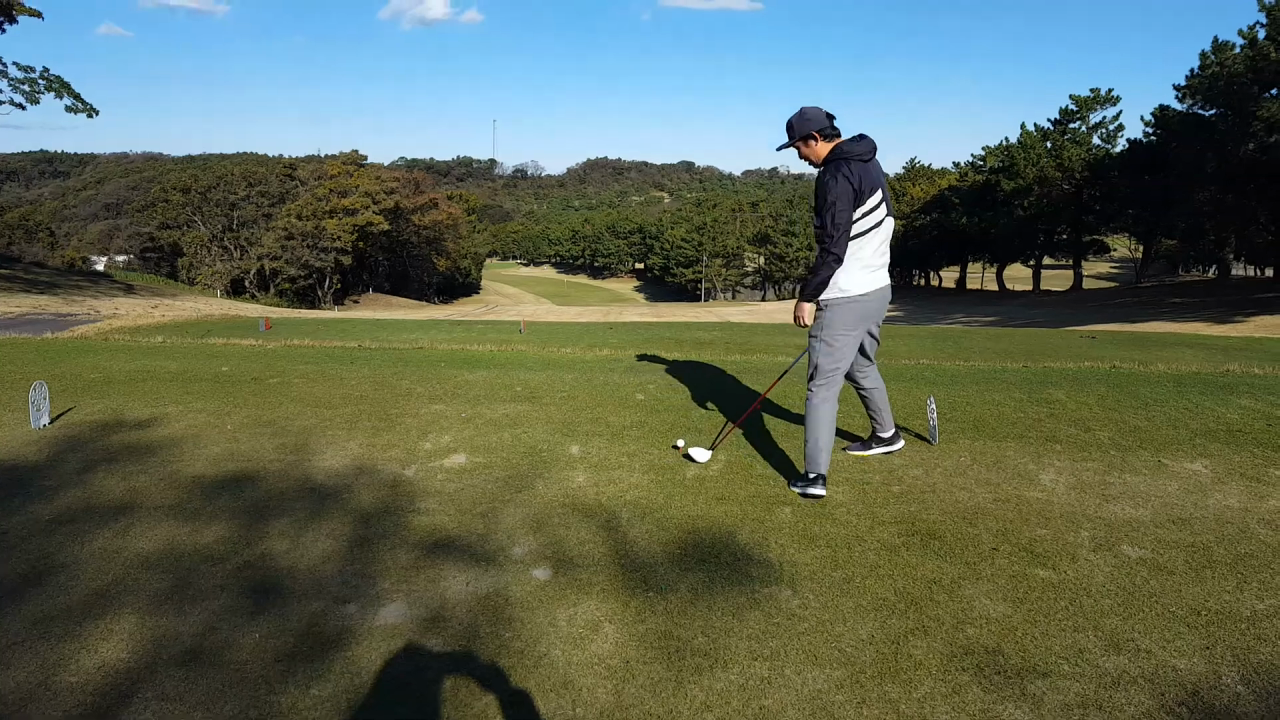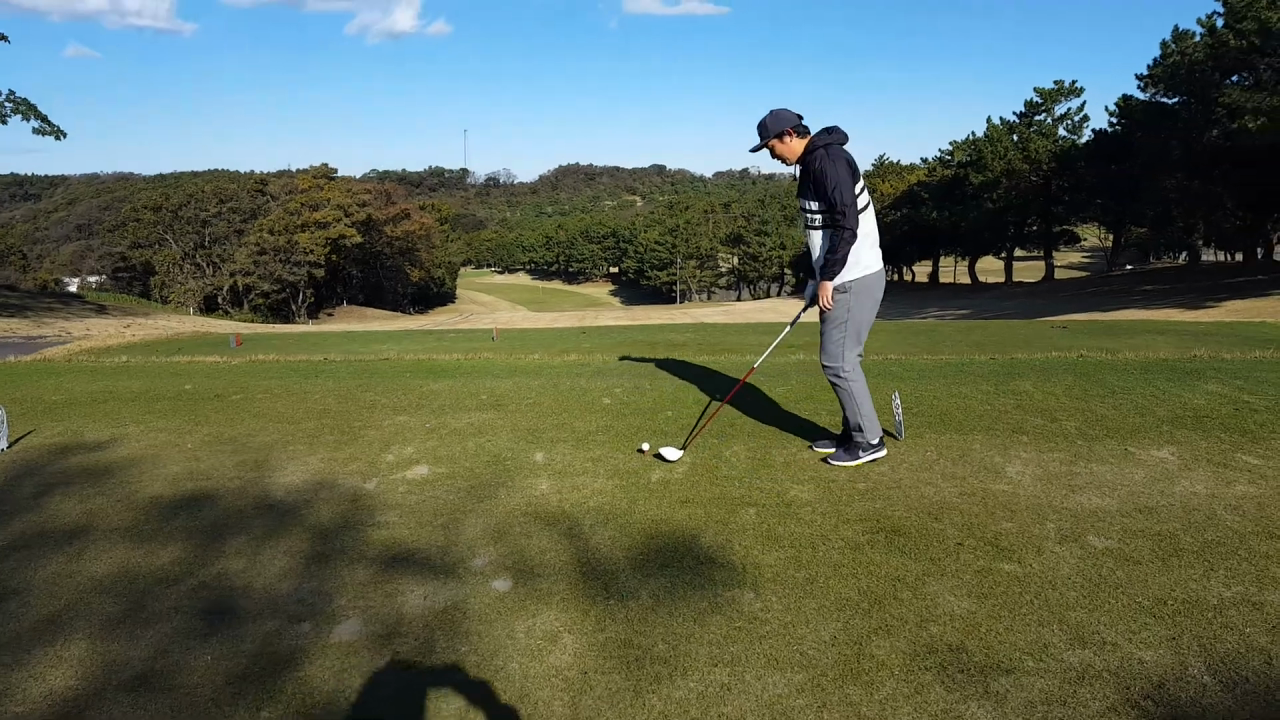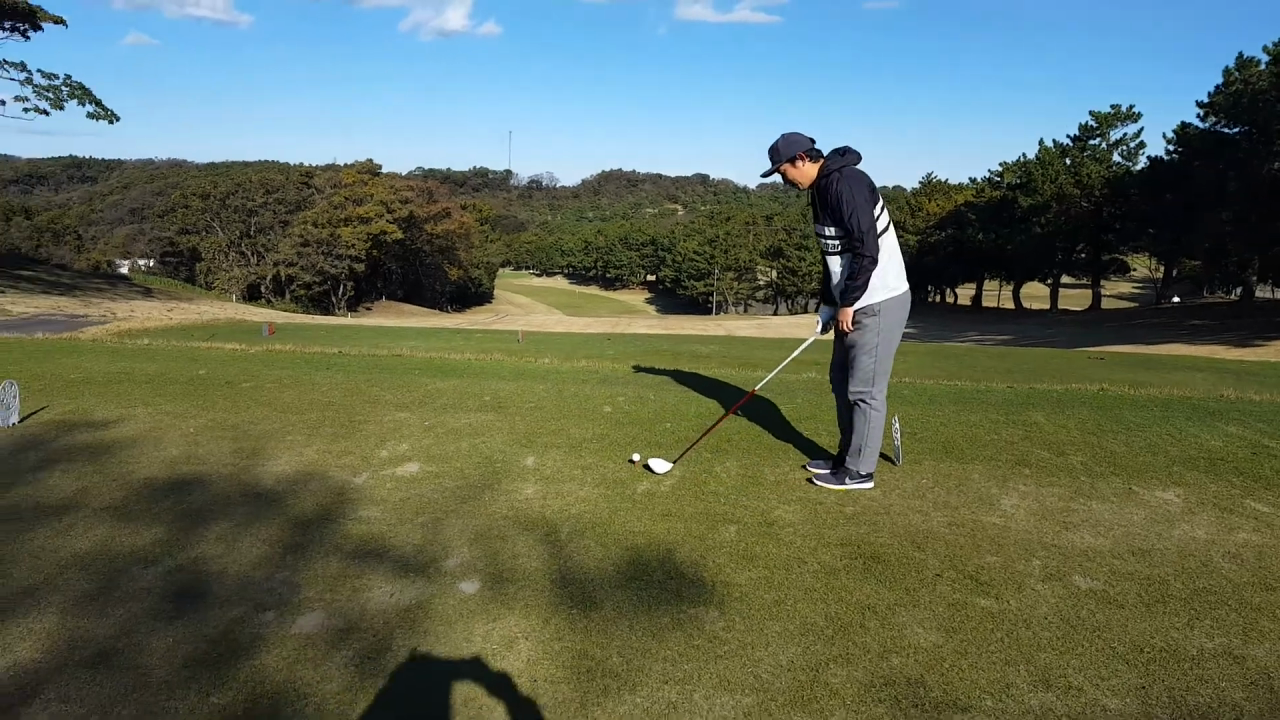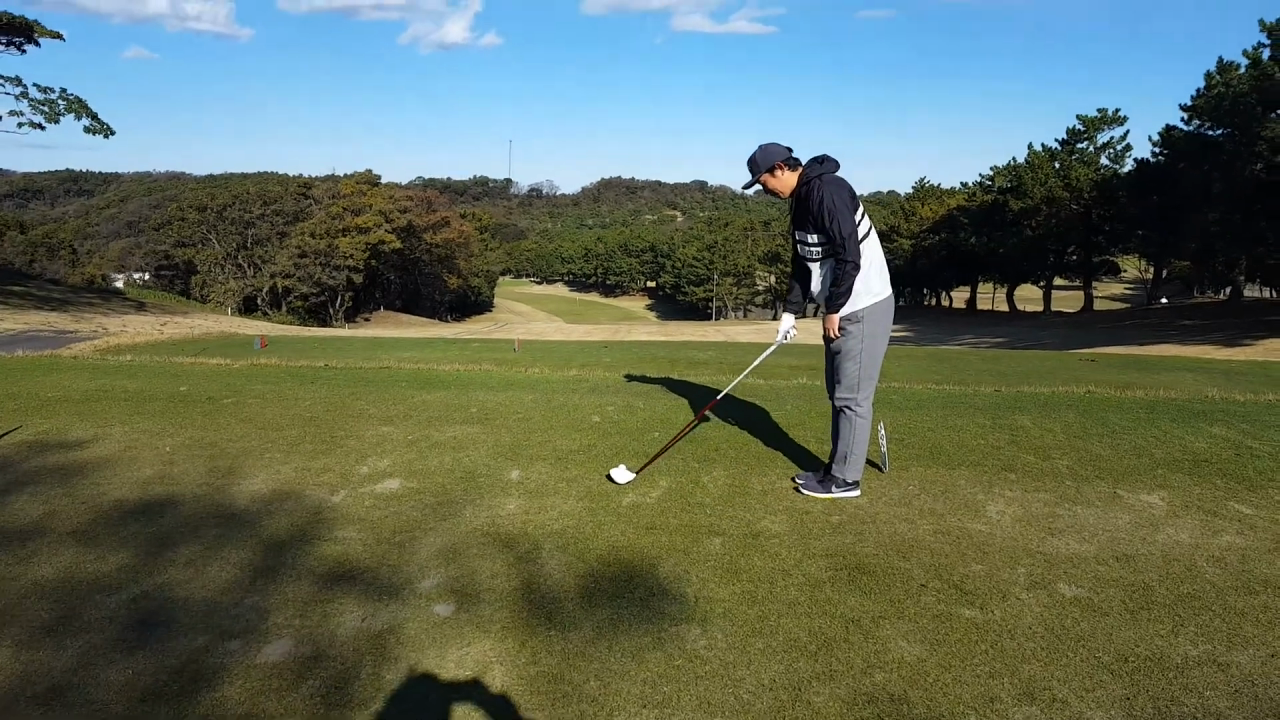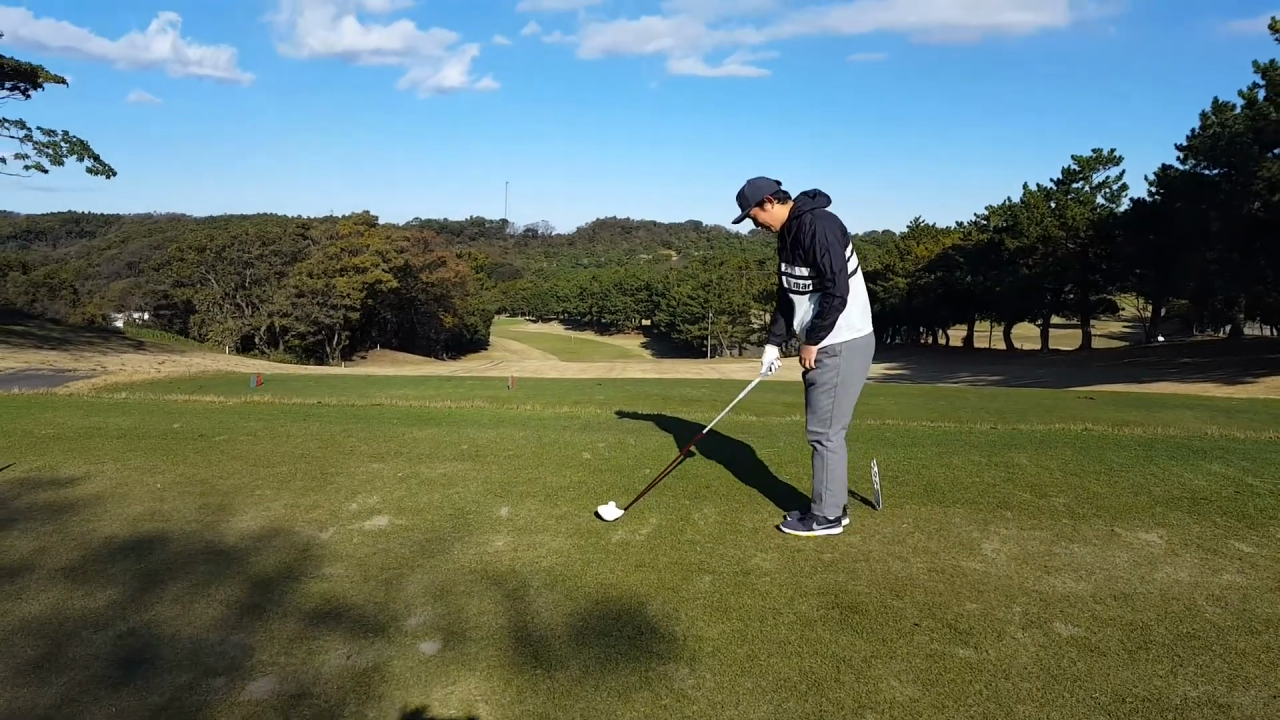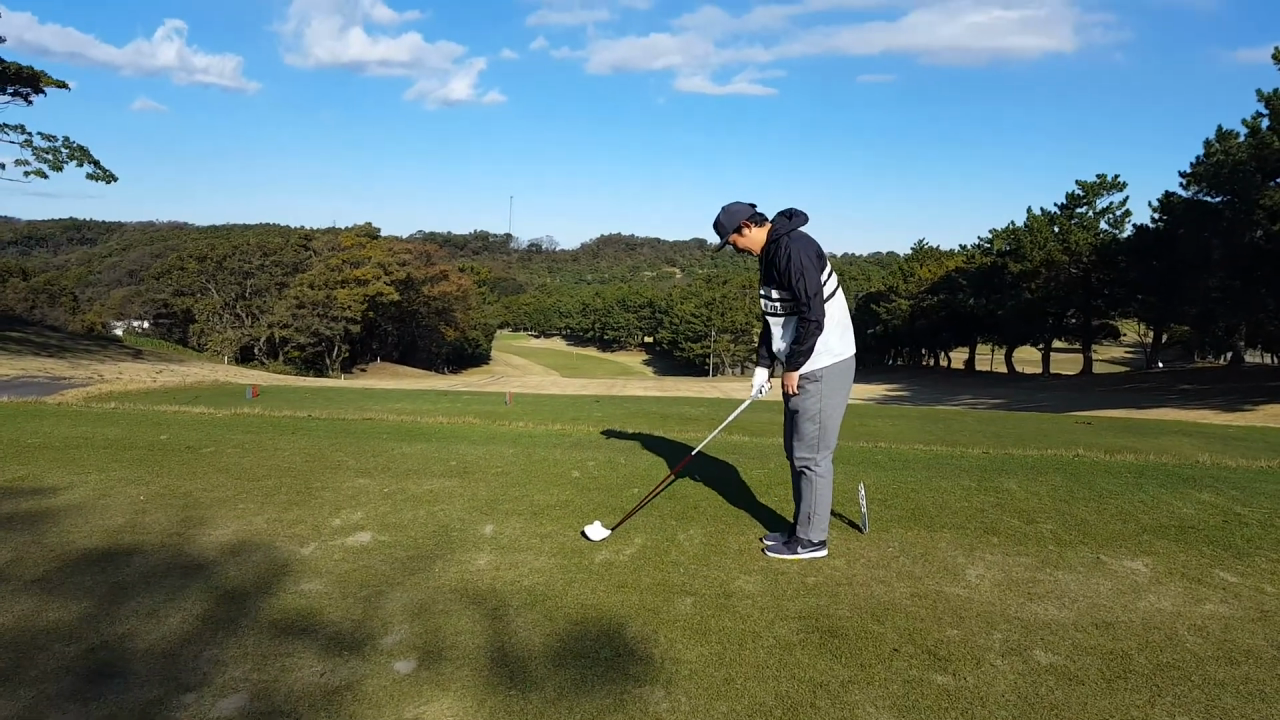
dt=0.4s
person 1, frame 1
left shoulder: (835, 177)
right shoulder: (867, 164)
left elbow: (832, 247)
left wrist: (807, 297)
left hip: (844, 296)
right hip: (877, 287)
left knee: (824, 385)
right knee: (861, 366)
left ankle: (815, 476)
right ankle: (886, 434)
person 1, frame 2
left shoulder: (828, 160)
right shoulder: (813, 164)
left elbow: (847, 226)
left wrist: (826, 278)
right wrist: (817, 278)
left hip: (853, 279)
right hip: (849, 276)
left knee: (838, 362)
right knee: (844, 358)
left ankle: (869, 440)
right ankle: (855, 432)
person 1, frame 3
left shoulder: (847, 184)
right shoulder: (821, 191)
left elbow: (867, 252)
left wrist: (846, 303)
right wrist: (829, 303)
left hip: (878, 301)
right hip: (858, 301)
left knee: (865, 388)
right knee: (843, 382)
left ankle: (859, 470)
right ankle: (847, 456)
person 1, frame 4
left shoulder: (827, 191)
right shoulder: (800, 200)
left elbow: (850, 258)
right elbow: (803, 262)
left wrist: (833, 310)
right wrist: (790, 312)
left hip: (862, 306)
right hip: (843, 307)
left knee: (852, 396)
right knee: (839, 392)
left ankle: (845, 479)
right ankle: (836, 468)
person 1, frame 5
left shoulder: (819, 226)
right shoulder: (789, 234)
left elbow: (837, 293)
right elbow: (787, 294)
left wrist: (811, 341)
right wrist: (773, 343)
left hip: (842, 342)
right hip: (825, 343)
left knee: (824, 429)
right knee: (822, 427)
left ankle: (826, 516)
right ankle: (833, 506)
person 1, frame 6
left shoulder: (794, 249)
right shoulder: (771, 254)
left elbow: (813, 317)
right elbow: (774, 316)
left wrist: (792, 367)
right wrist: (763, 365)
left hip: (823, 366)
right hip: (803, 365)
left knee: (811, 455)
right knee: (796, 451)
left ankle: (812, 539)
right ankle: (802, 526)
